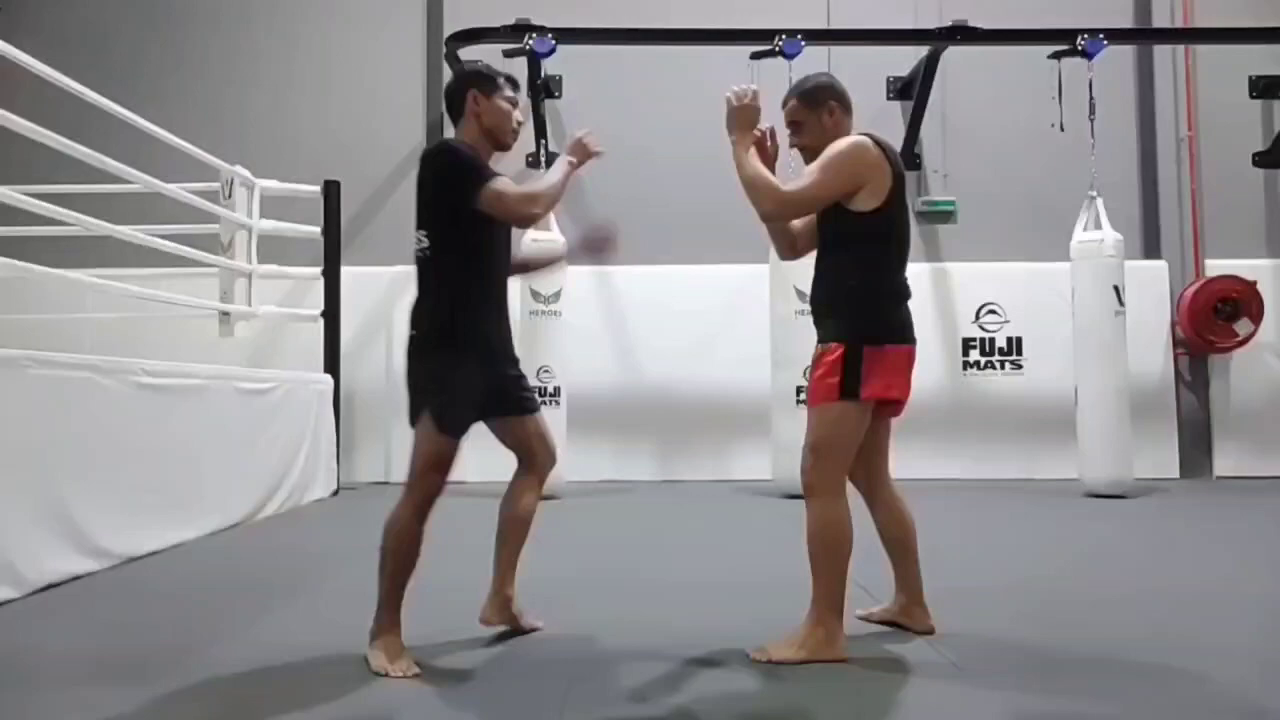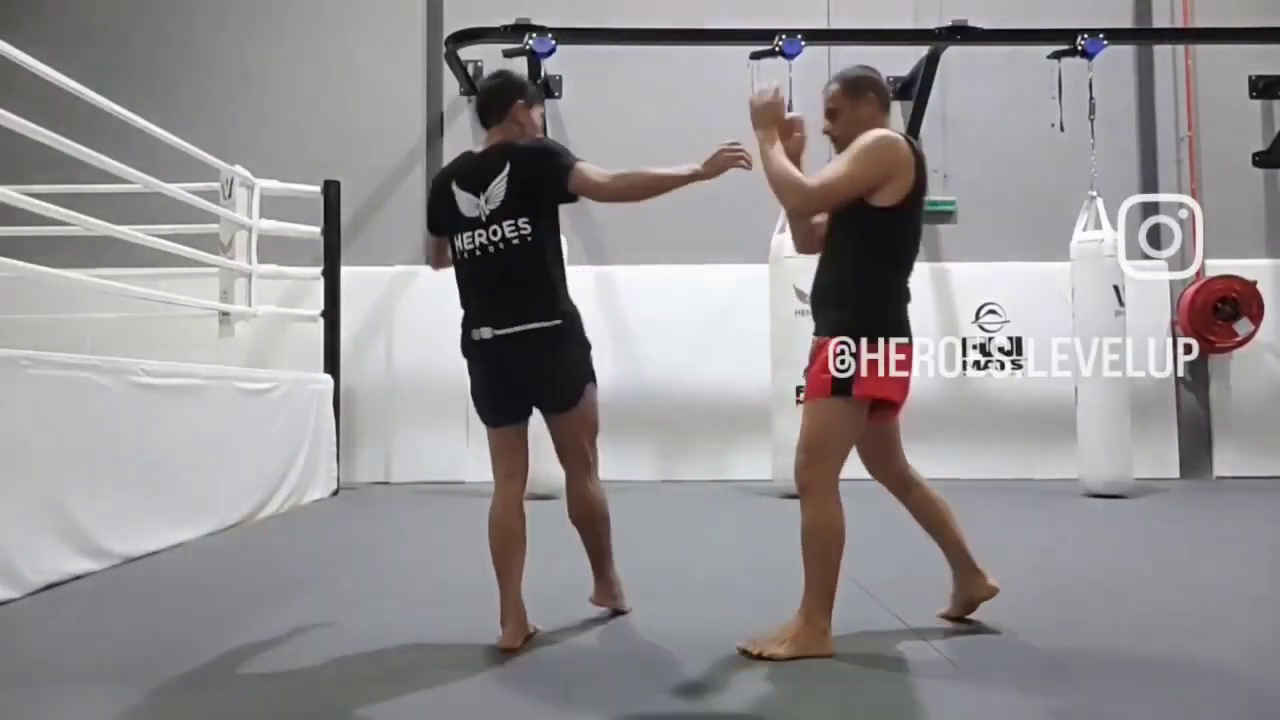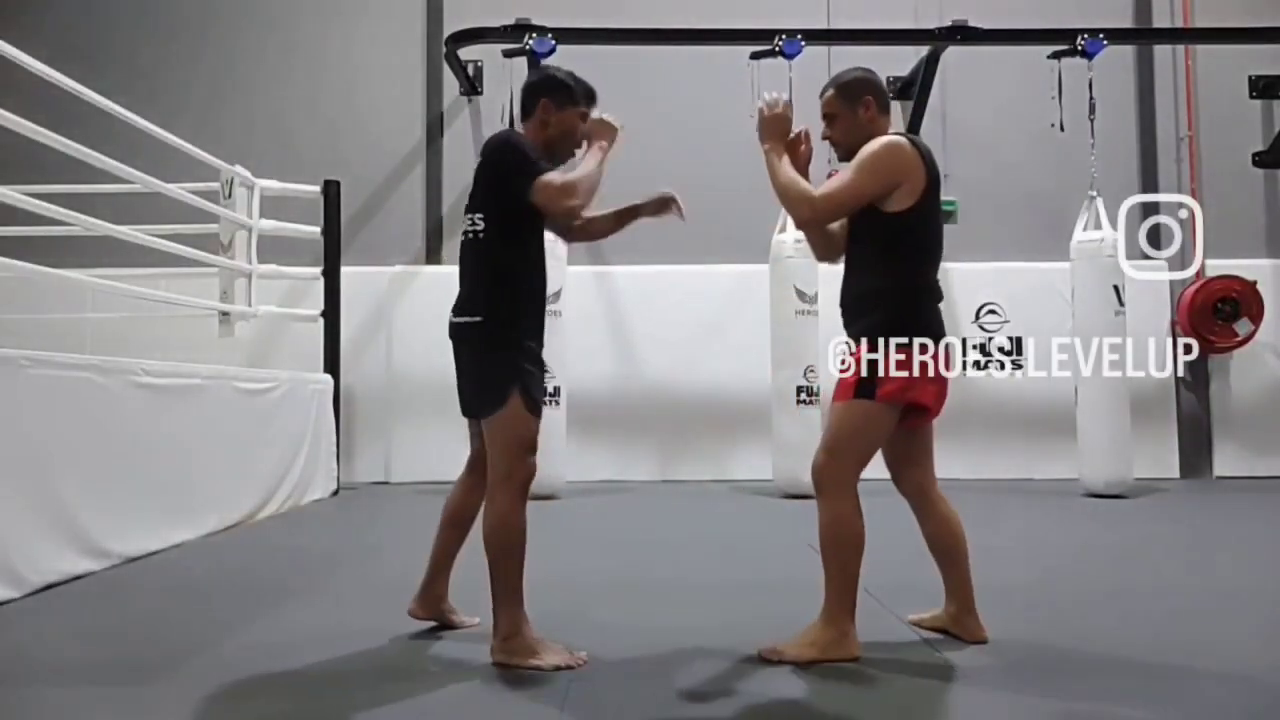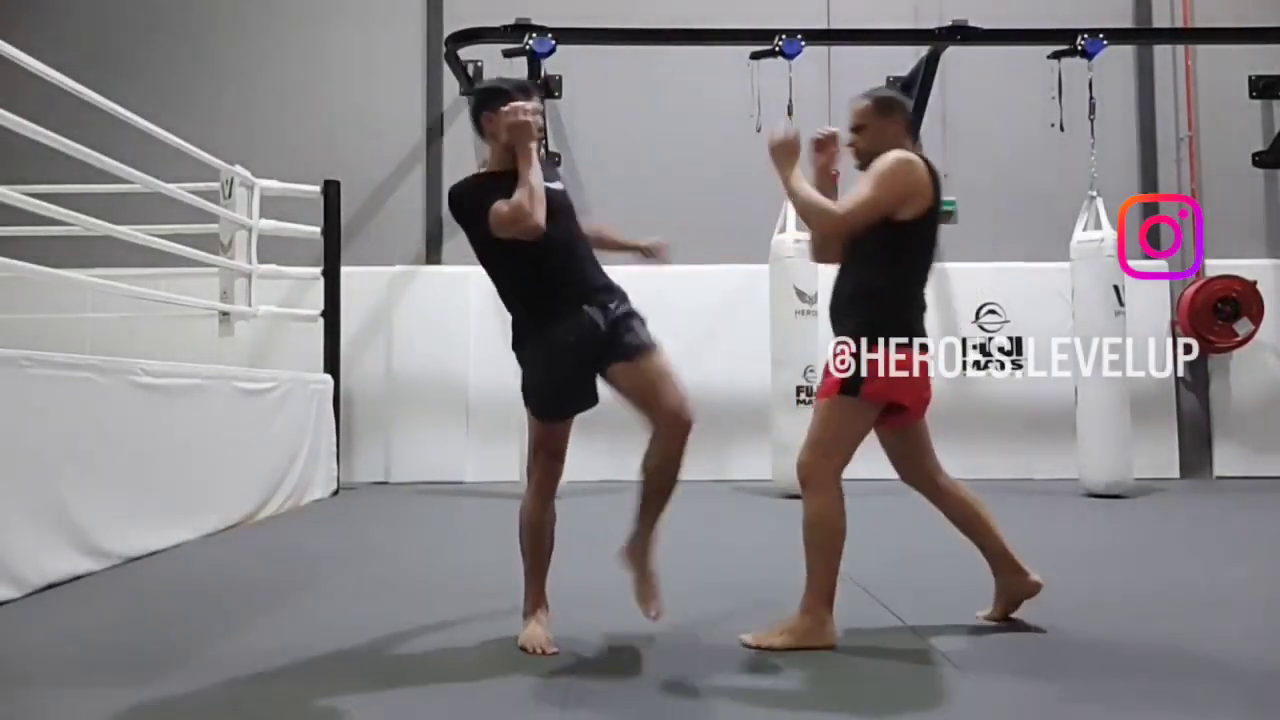
dt=1s
person 1, frame 1
left shoulder: (477, 170)
right shoulder: (447, 160)
right elbow: (524, 208)
left wrist: (572, 251)
right wrist: (570, 161)
left hip: (489, 348)
right hip: (446, 350)
left knee: (539, 457)
right knee: (424, 489)
left ankle: (502, 599)
right ankle: (384, 631)
person 1, frame 2
left shoulder: (448, 180)
right shoulder: (536, 156)
left elbow: (438, 256)
right elbow: (611, 187)
right wrist: (700, 170)
left hip: (485, 344)
right hip: (549, 333)
left knee: (509, 480)
right knee: (581, 468)
left ankle: (513, 619)
right ankle: (606, 585)
person 1, frame 3
left shoulder: (520, 161)
right shoulder: (509, 150)
left elbow: (574, 228)
right elbow: (571, 197)
left wrist: (644, 210)
right wrist: (602, 147)
left hip: (500, 332)
right hip: (496, 334)
left knee: (485, 467)
right knee: (513, 475)
left ankle: (431, 595)
right ankle: (512, 634)
person 1, frame 4
left shoulder: (545, 171)
right shoulder: (470, 195)
right elbow: (528, 224)
left wrist: (634, 244)
right wrist: (525, 152)
left hip: (607, 310)
right hip: (547, 336)
left knee: (675, 417)
right knee: (544, 477)
left ankle: (640, 548)
right ankle: (535, 609)
person 2, frame 1
left shoulder: (858, 152)
right shoulder: (845, 174)
left elbow: (776, 204)
right elbow: (791, 245)
left wrist: (740, 141)
right wrist: (764, 165)
left hip: (862, 342)
right hip: (872, 340)
left knee: (822, 477)
right knee: (870, 477)
left ankle: (824, 631)
right ankle: (911, 602)
person 2, frame 2
left shoulder: (885, 147)
right shoulder: (873, 164)
left elbow: (801, 199)
right elbow: (809, 237)
left wrist: (767, 138)
right wrist: (790, 156)
left hip: (857, 339)
right hip: (870, 339)
left knee: (815, 475)
right knee: (891, 469)
left ankle: (813, 627)
right ankle: (969, 577)
person 2, frame 3
left shoulder: (891, 152)
right shoulder: (881, 169)
left elbow: (810, 212)
right elbow: (827, 246)
left wrist: (774, 151)
right wrist: (801, 169)
left hip: (892, 346)
right hip: (907, 345)
left knee: (833, 474)
right knee: (917, 483)
left ankle: (837, 630)
right ankle: (962, 612)
person 2, frame 4
left shoulder: (902, 166)
right shoulder: (885, 183)
left elbow: (834, 223)
right elbow: (830, 249)
left wrist: (789, 173)
right wrist: (821, 176)
left hip: (875, 345)
right hip: (887, 346)
left knee: (817, 470)
right knee: (923, 474)
left ankle: (815, 619)
right ankle: (1011, 576)
